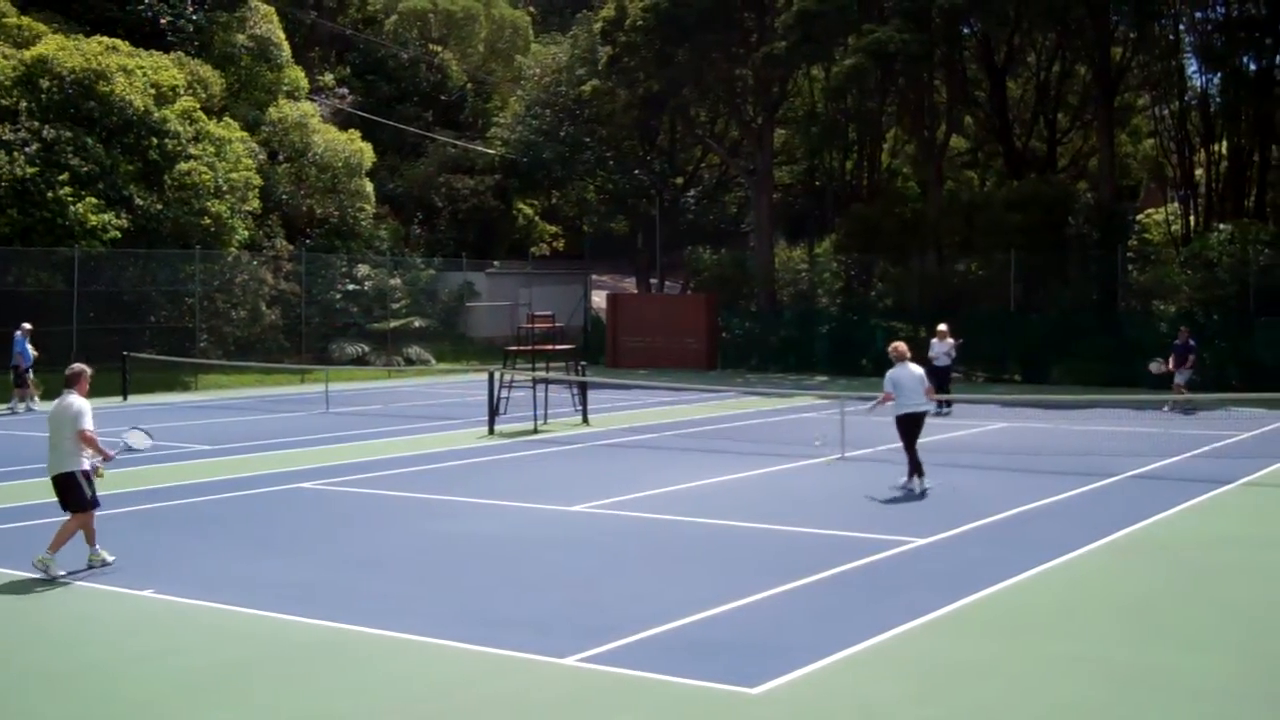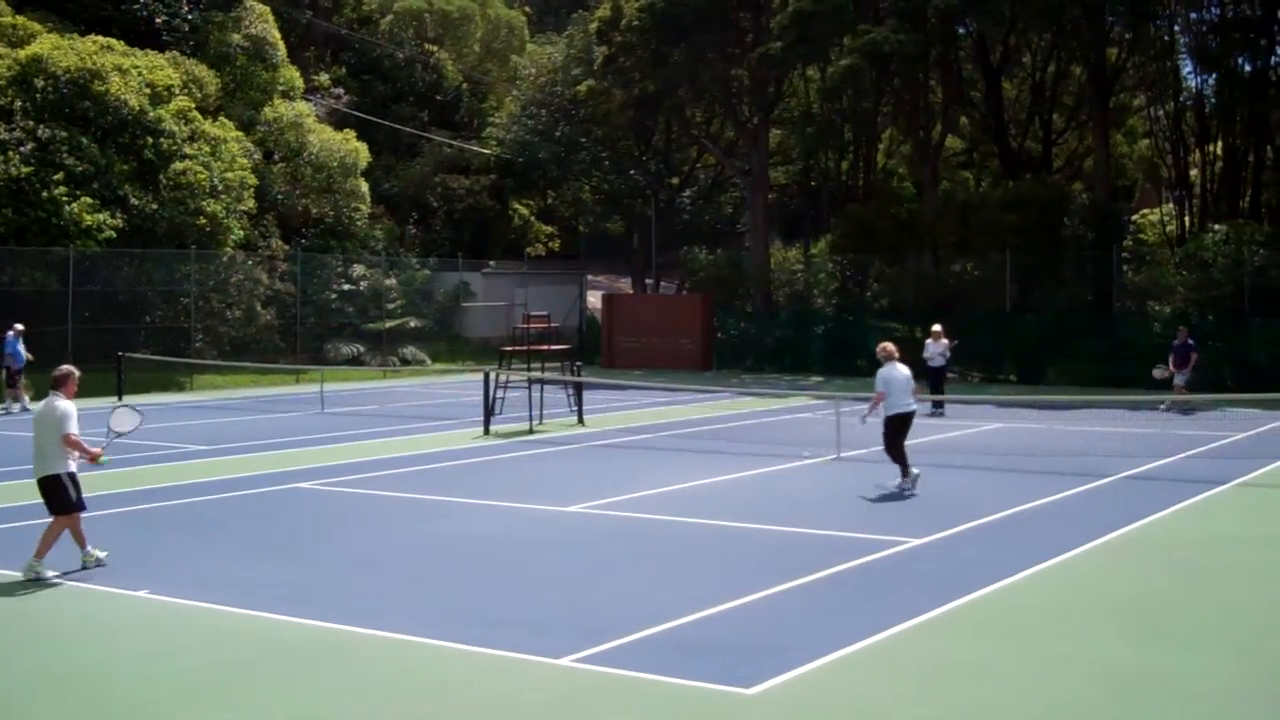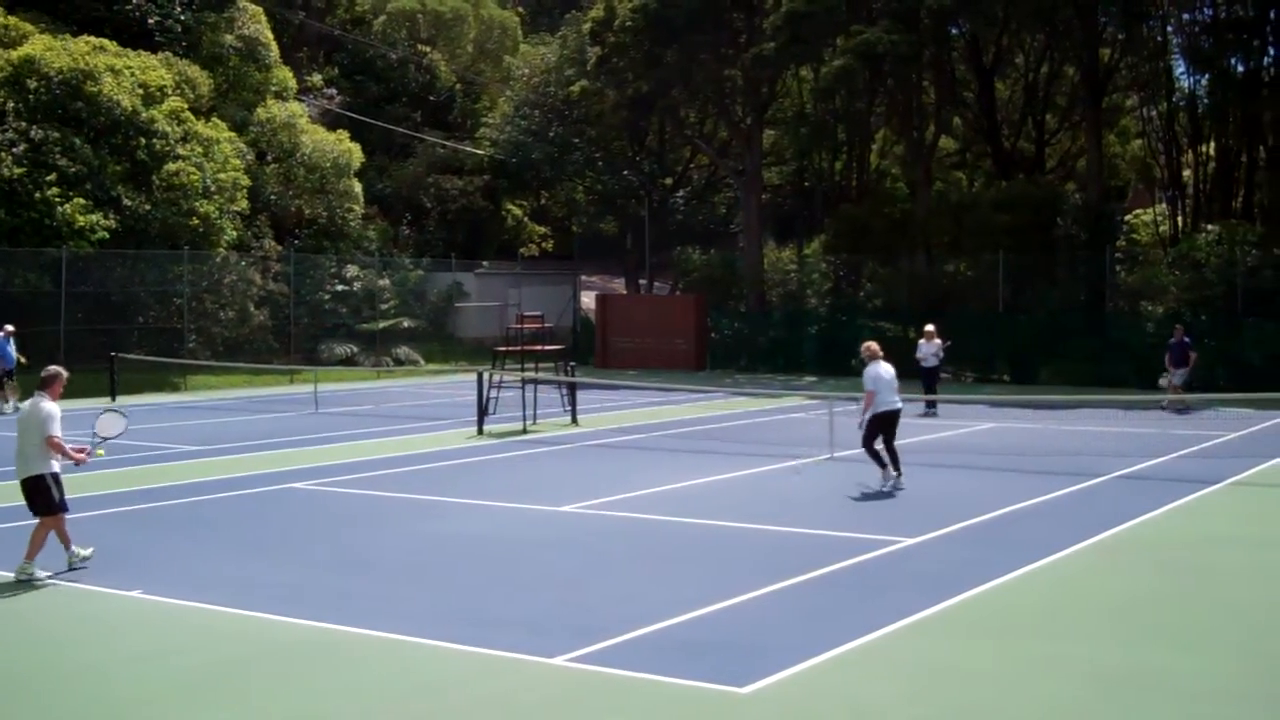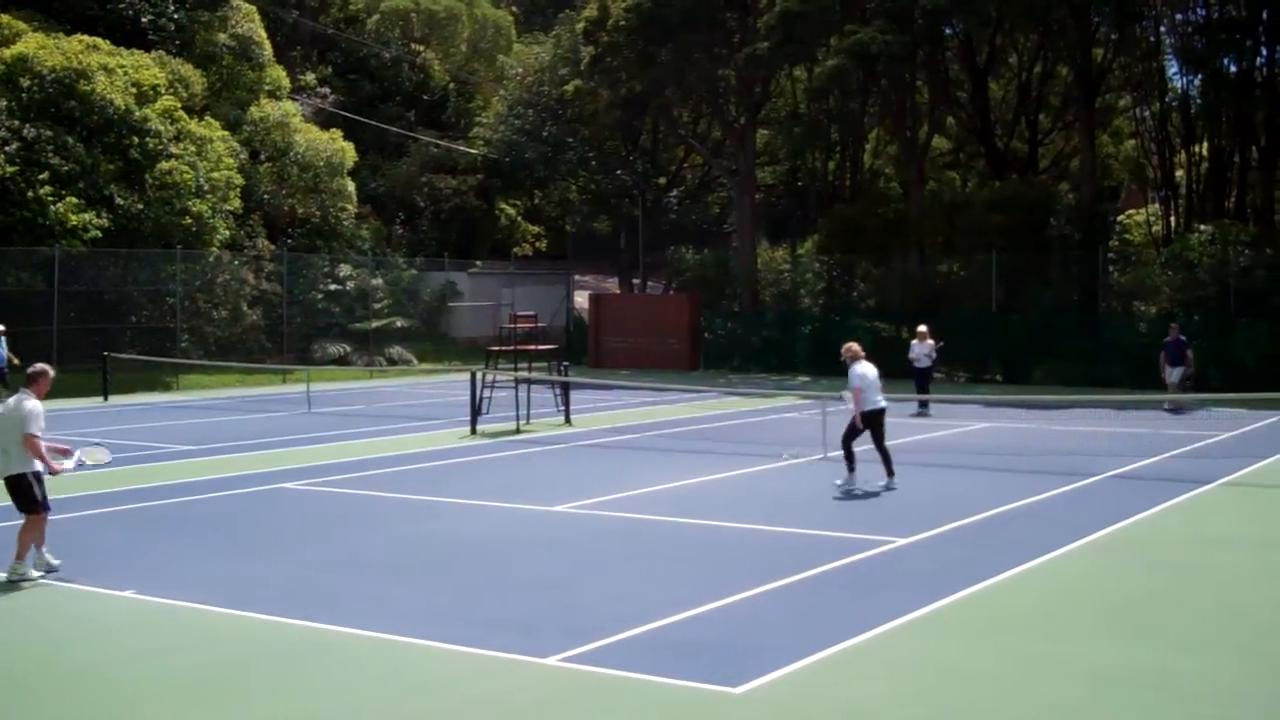
dt=0.1s
person 1, frame 1
left shoulder: (56, 405)
right shoulder: (80, 404)
right elbow: (86, 435)
left wrist: (89, 461)
right wrist: (103, 452)
left hip: (57, 468)
right hip: (73, 467)
left knee: (85, 511)
right knee: (81, 515)
left ankle: (95, 554)
right ankle: (46, 558)
person 1, frame 2
left shoulder: (43, 407)
right shoulder: (65, 406)
right elbow: (69, 439)
left wrist: (84, 451)
right wrist: (89, 452)
left hip: (43, 470)
right hip: (58, 470)
left knee: (71, 513)
right knee: (64, 518)
left ankle: (88, 554)
right ankle: (35, 565)
person 1, frame 3
left shoulder: (28, 406)
right shoulder: (50, 408)
right elbow: (52, 441)
left wrist: (70, 450)
right wrist: (73, 456)
left hip: (26, 471)
right hip: (42, 471)
left knee: (56, 514)
right knee: (49, 518)
left ankle: (73, 554)
right ankle: (26, 567)
person 1, frame 4
right shoulder: (33, 406)
right elbow: (30, 440)
left wrist: (52, 447)
right wrist: (49, 464)
right hip: (25, 471)
left knee: (39, 514)
right knee: (37, 515)
left ankle: (41, 556)
right ankle: (18, 568)
